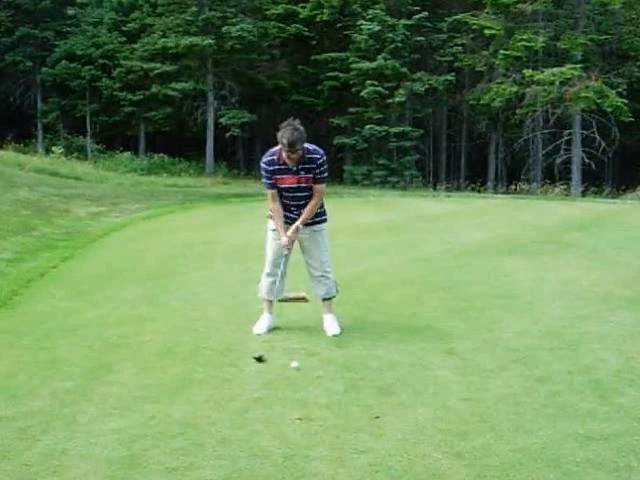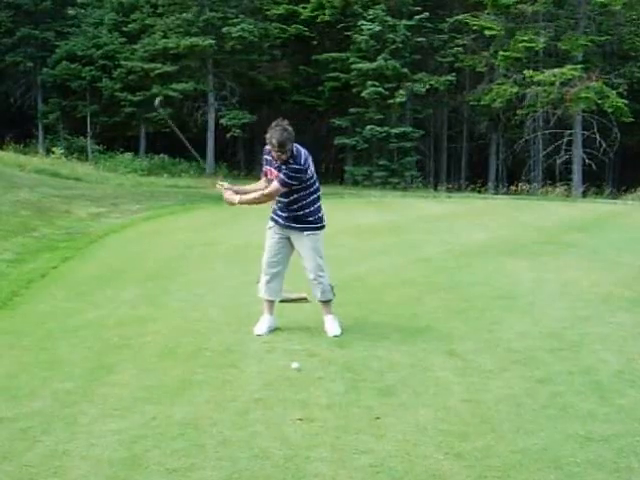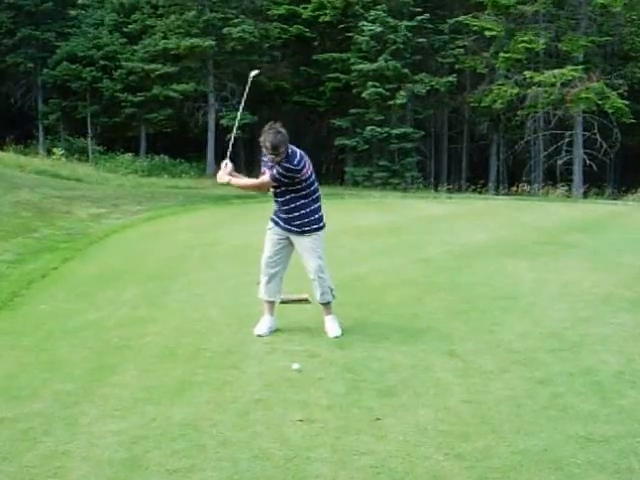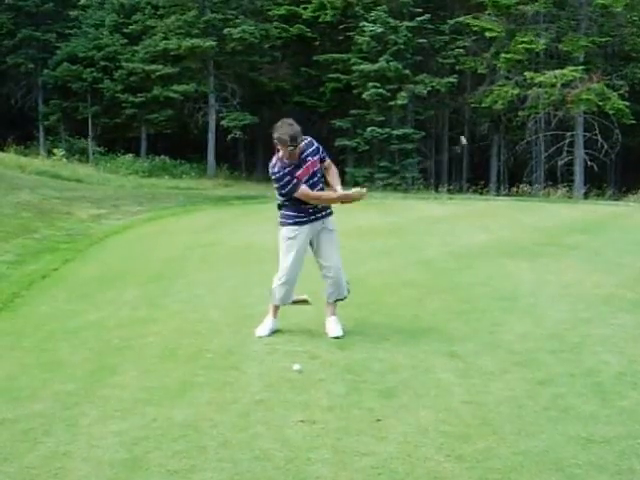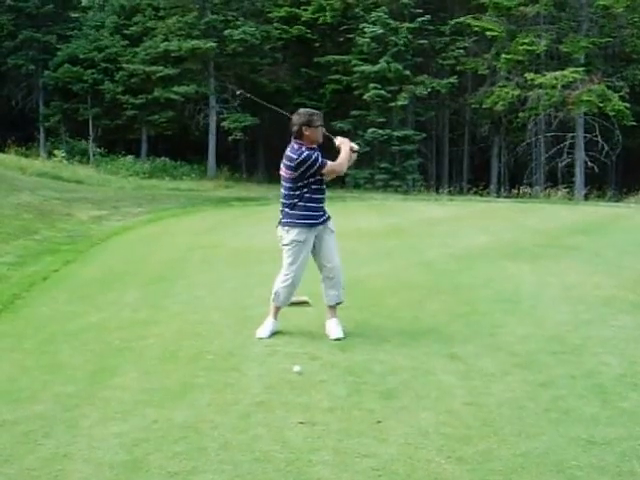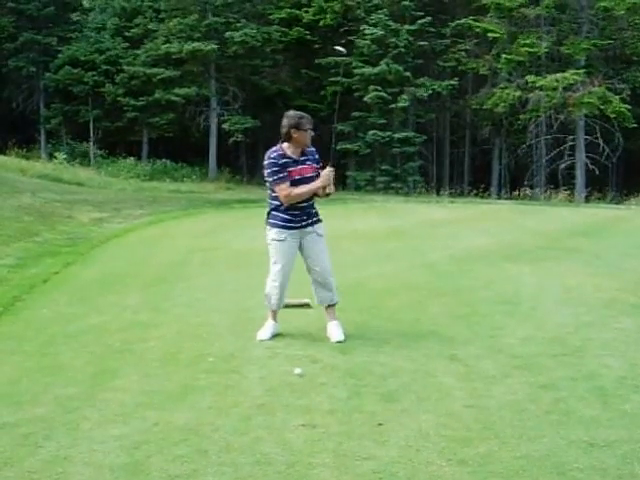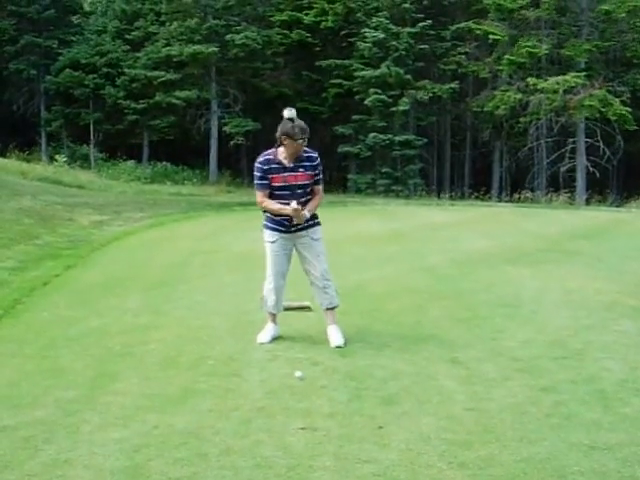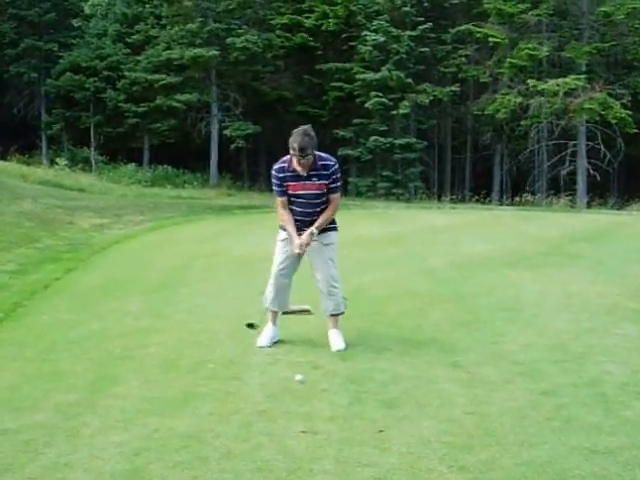
dt=0.4s
person 1, frame 1
left shoulder: (317, 157)
right shoulder: (269, 160)
left elbow: (318, 197)
right elbow: (273, 200)
left wrist: (298, 227)
right wrist: (283, 234)
left hip: (312, 220)
right hip: (280, 220)
left knee: (320, 267)
right knee: (273, 267)
left ankle: (328, 314)
right ankle: (267, 315)
person 1, frame 2
left shoulder: (299, 162)
right shoulder: (268, 153)
left elbow: (271, 194)
right elbow: (266, 184)
left wrist: (237, 200)
right wrist: (236, 189)
left hip: (306, 225)
right hip: (279, 222)
left knee: (315, 269)
right knee: (270, 267)
left ankle: (329, 316)
right ankle: (268, 316)
person 1, frame 3
left shoulder: (293, 162)
right shoulder: (269, 155)
left elbow: (260, 185)
right elbow: (263, 187)
left wrist: (228, 180)
right wrist: (232, 174)
left hip: (307, 225)
right hip: (280, 222)
left knee: (317, 270)
right knee: (269, 266)
left ankle: (329, 316)
right ankle: (268, 317)
person 1, frame 4
left shoulder: (310, 144)
right shoulder: (278, 169)
left elbow: (329, 167)
right elbow: (311, 197)
left wrist: (339, 191)
right wrist: (345, 196)
left hip: (322, 218)
right hip: (294, 224)
left knee: (332, 266)
right knee: (287, 271)
left ankle: (331, 316)
right ankle: (271, 318)
person 1, frame 5
left shoulder: (308, 149)
right shoulder: (299, 155)
left elbow: (326, 173)
right elbow: (337, 169)
left wrist: (347, 154)
right wrist: (345, 147)
left hip: (320, 222)
right hip: (297, 226)
left knee: (332, 268)
right knee: (291, 274)
left ankle: (332, 319)
right ankle: (272, 319)
person 1, frame 6
left shoulder: (312, 154)
right shoulder: (274, 157)
right elbow: (286, 196)
left wrist: (323, 187)
right wrist: (319, 182)
left hip: (310, 224)
right hip: (282, 227)
left knee: (322, 271)
right knee: (279, 275)
left ankle: (332, 321)
right ankle: (272, 321)
person 1, frame 7
left shoulder: (312, 159)
right shoulder: (264, 162)
left elbow: (318, 193)
right elbow: (262, 201)
left wrist: (306, 212)
right wrist: (287, 210)
left hip: (308, 228)
right hip: (277, 230)
left knee: (320, 275)
right knee: (274, 277)
left ankle: (332, 325)
right ankle: (272, 324)
person 1, frame 8
left shoulder: (329, 165)
right shoulder: (280, 169)
left elbow: (334, 203)
right elbow: (282, 208)
left wrist: (312, 231)
right wrist: (294, 236)
left hip: (322, 232)
right hip: (290, 232)
left knee: (328, 280)
right knee: (279, 276)
left ankle: (334, 329)
right ankle: (271, 326)
